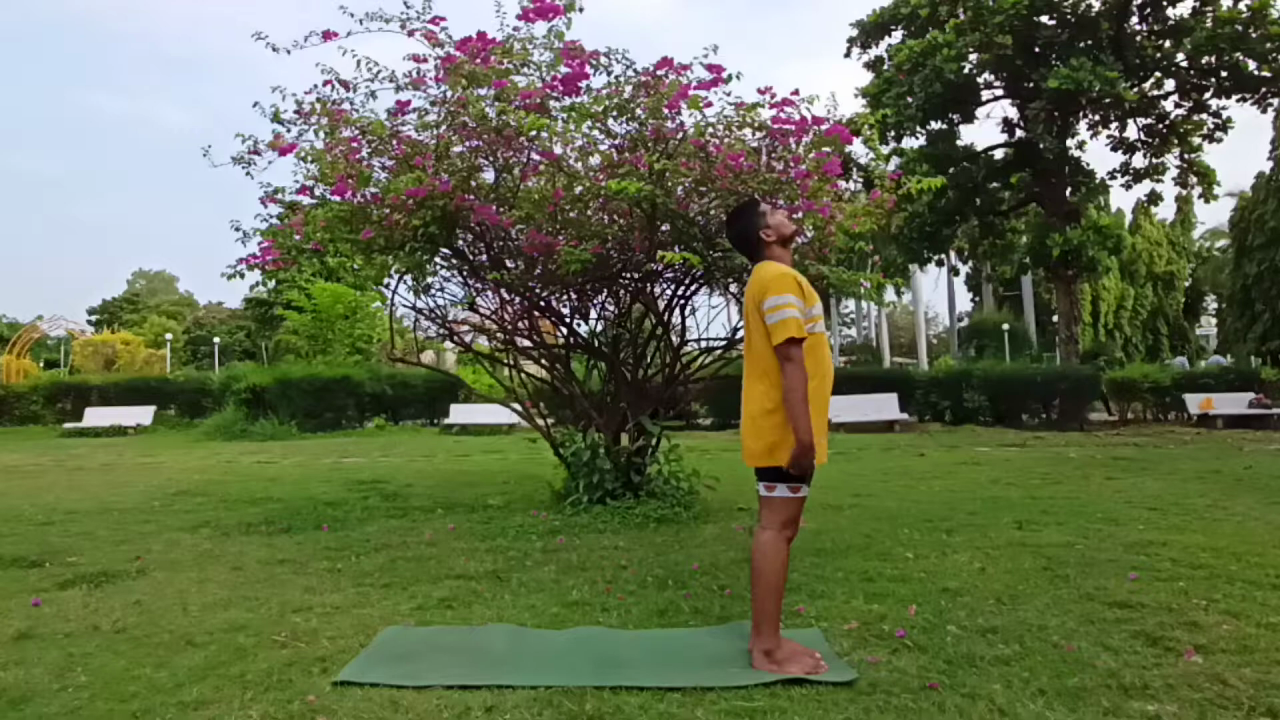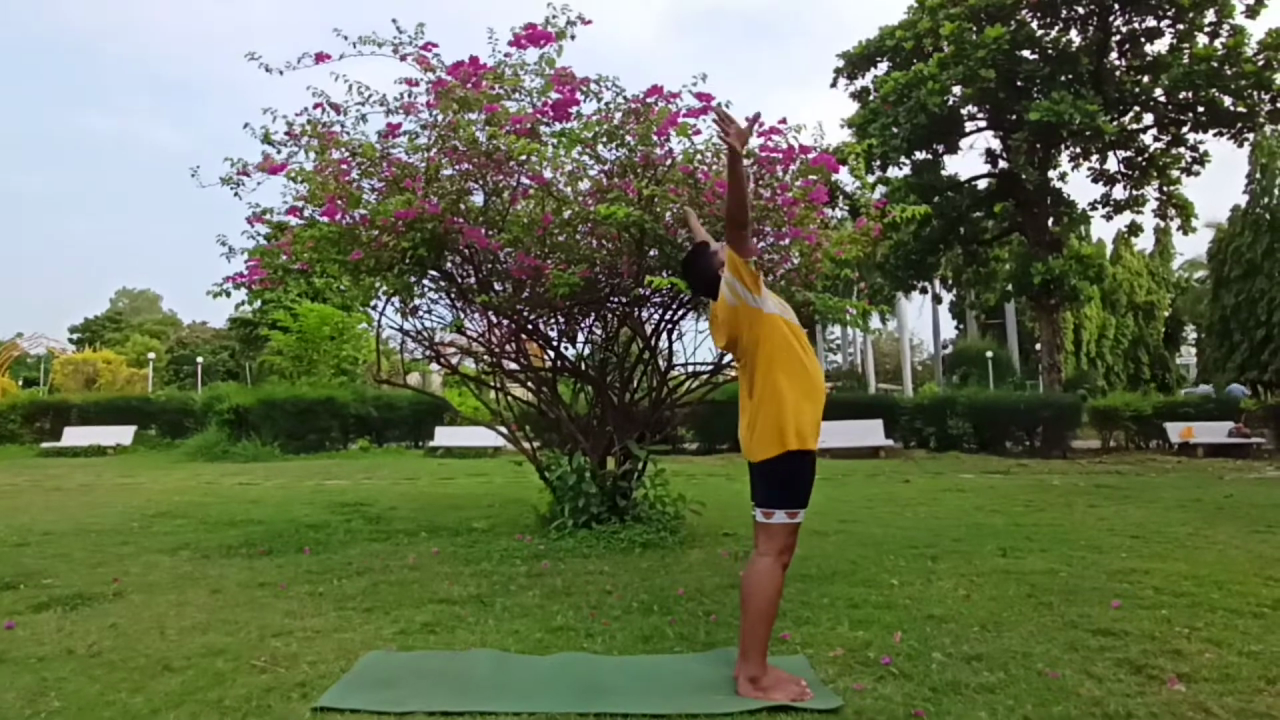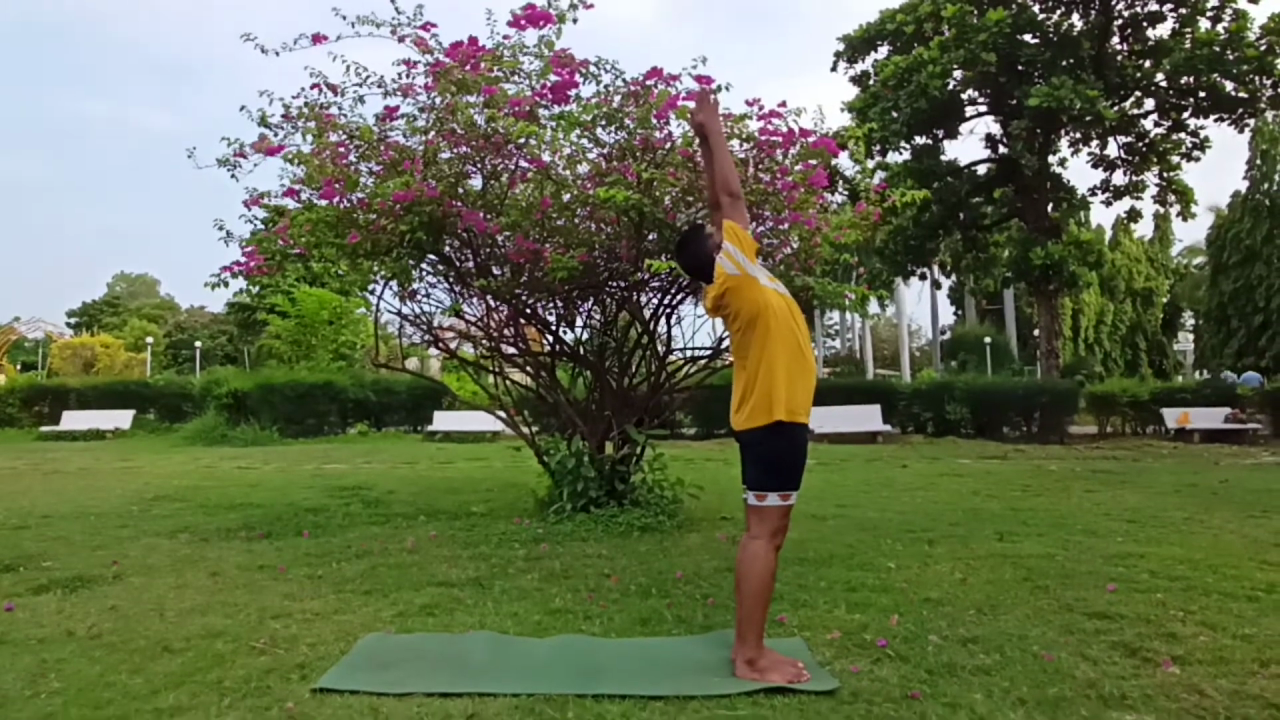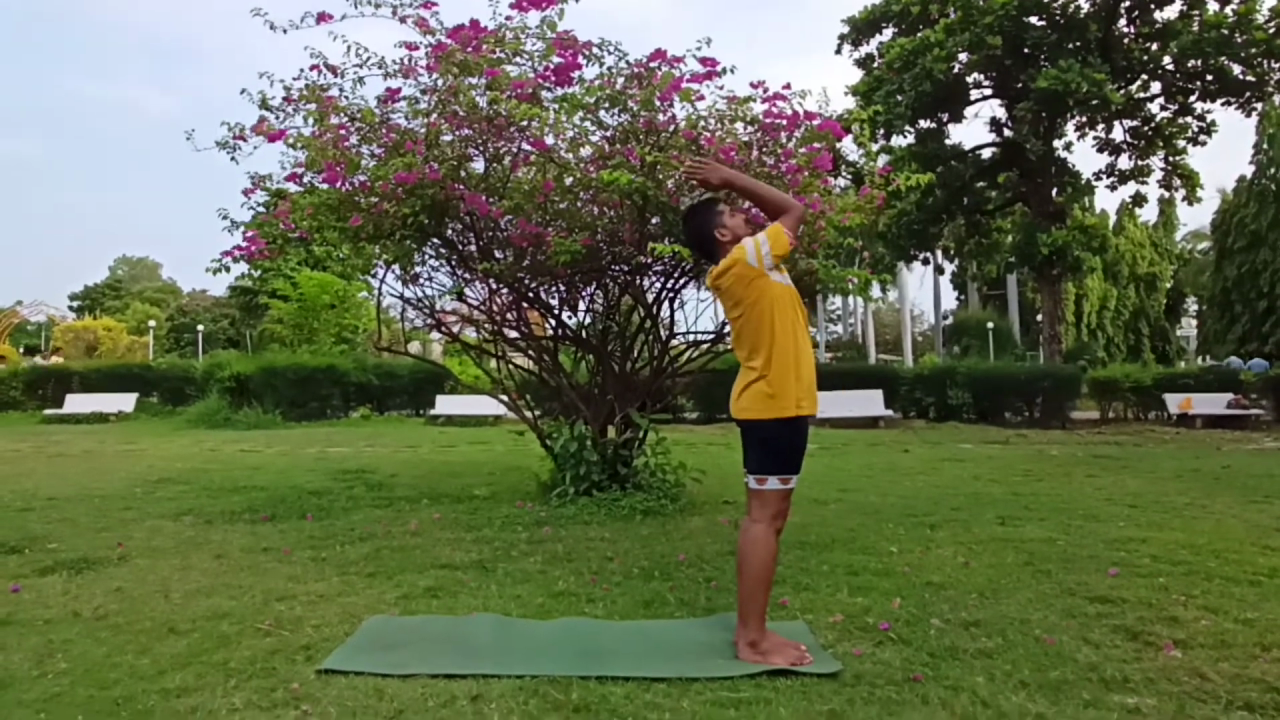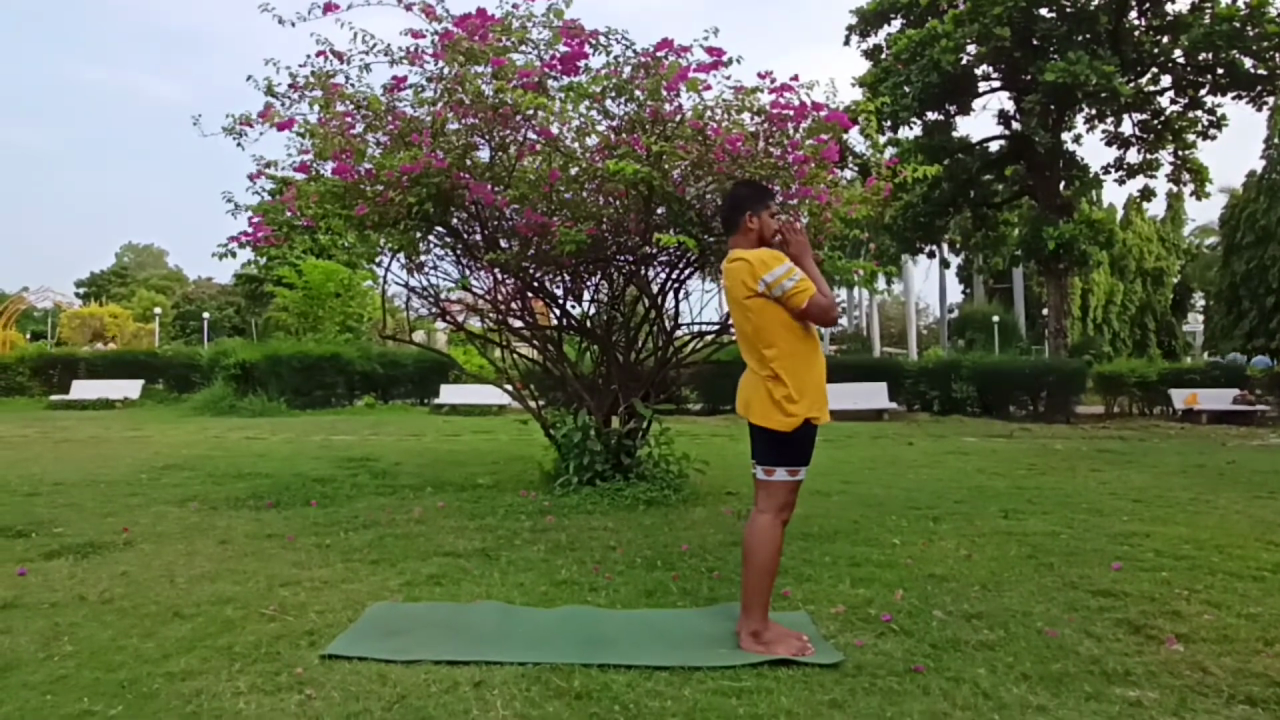
dt=1s
person 1, frame 1
left shoulder: (768, 279)
right shoulder: (779, 278)
right elbow: (791, 358)
right wrist: (803, 433)
left hip: (781, 427)
right hip: (784, 429)
left knee: (781, 528)
right knee: (777, 528)
left ankle: (767, 638)
right ankle: (767, 648)
person 1, frame 2
left shoulder: (731, 307)
right shoulder: (739, 296)
left elbow: (717, 244)
right elbow: (736, 234)
left wrist: (696, 233)
right wrist: (736, 159)
left hip: (780, 433)
right hip: (783, 434)
left knee: (773, 550)
right knee: (772, 552)
left ankle: (753, 659)
right ankle: (754, 675)
person 1, frame 3
left shoulder: (736, 281)
right shoulder: (735, 273)
left elbow: (723, 202)
right elbow: (729, 197)
left wrist: (710, 136)
right wrist: (712, 133)
left hip: (773, 415)
right hip: (772, 417)
left knee: (766, 534)
right knee: (764, 533)
left ankle: (750, 647)
right ankle: (749, 657)
person 1, frame 4
left shoulder: (733, 268)
right shoulder: (747, 259)
left elbow: (779, 214)
right elbow: (794, 210)
left wrist: (727, 184)
right wrist: (730, 179)
left hip: (768, 401)
right hip: (776, 404)
left knee: (766, 517)
right knee: (765, 517)
left ankle: (752, 630)
right ankle: (752, 639)
person 1, frame 5
left shoulder: (738, 265)
right shoulder: (766, 262)
left elbow: (794, 307)
right elbow: (827, 312)
left wrist: (796, 261)
right wrist: (805, 259)
left hip: (773, 397)
right hip: (785, 400)
left knee: (771, 509)
right knee: (773, 509)
left ankle: (755, 620)
right ankle: (755, 630)
